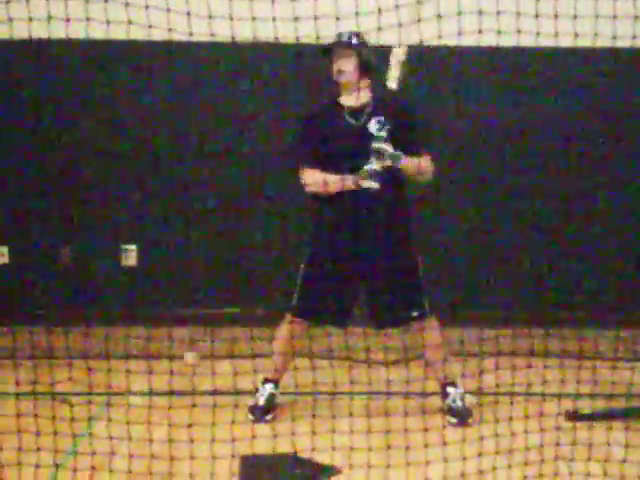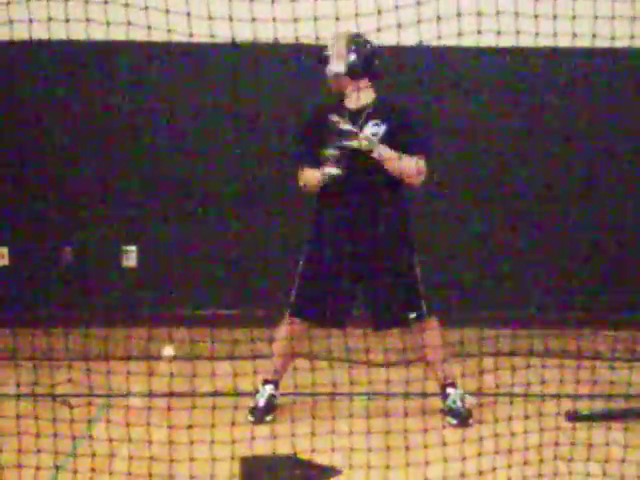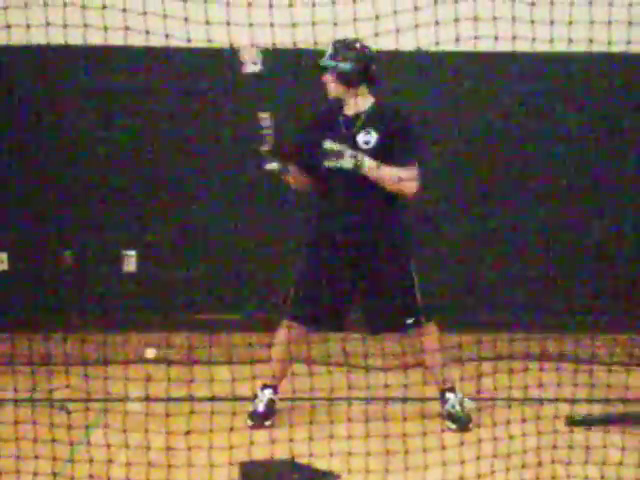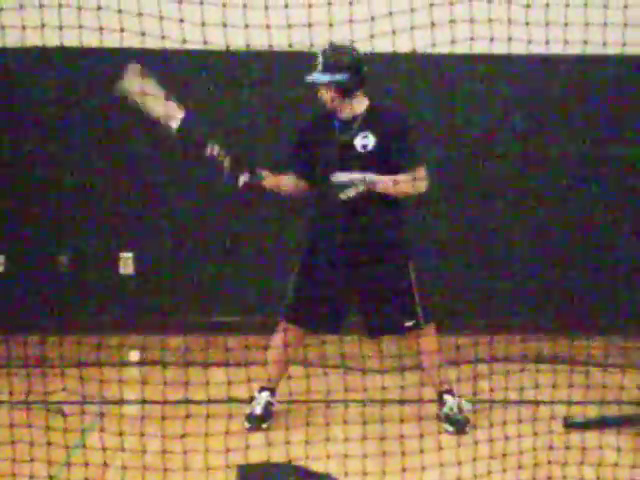
dt=0.2s
person 1, frame 1
left shoulder: (394, 112)
right shoulder: (318, 119)
left elbow: (426, 171)
right elbow: (309, 180)
left wrist: (395, 157)
right wrist: (355, 179)
left hip: (388, 236)
right hip: (334, 236)
left knee: (420, 313)
right knee: (299, 315)
left ankle: (449, 389)
right ankle: (270, 387)
person 1, frame 2
left shoulder: (395, 115)
right shoulder: (322, 118)
left elbow: (417, 174)
right elbow: (307, 182)
left wrist: (369, 146)
right wrist: (325, 169)
left hip: (386, 237)
right hip: (332, 236)
left knee: (420, 315)
right knee: (298, 314)
left ankle: (450, 390)
right ankle: (269, 388)
person 1, frame 3
left shoulder: (393, 121)
right shoulder: (322, 123)
left elbow: (410, 184)
right elbow: (307, 180)
left wrist: (359, 162)
right wrist: (283, 168)
left hip: (383, 243)
right hip: (330, 241)
left knee: (417, 321)
right knee: (296, 319)
left ankle: (449, 395)
right ankle: (269, 393)
person 1, frame 4
left shoulder: (390, 122)
right shoulder: (316, 127)
left elbow: (418, 181)
right elbow: (303, 181)
left wrist: (368, 180)
right wrist: (264, 179)
left hip: (382, 245)
right hip: (328, 244)
left knee: (416, 323)
right knee: (294, 321)
left ankle: (448, 398)
right ankle: (266, 396)
